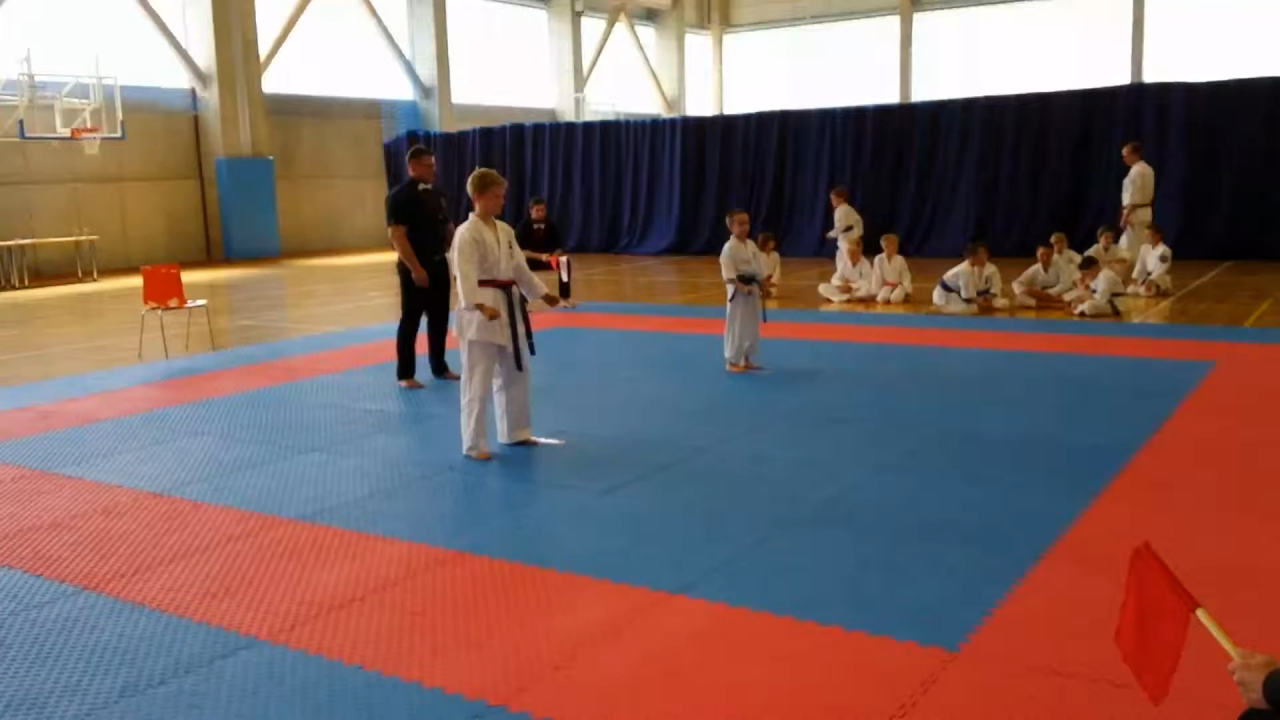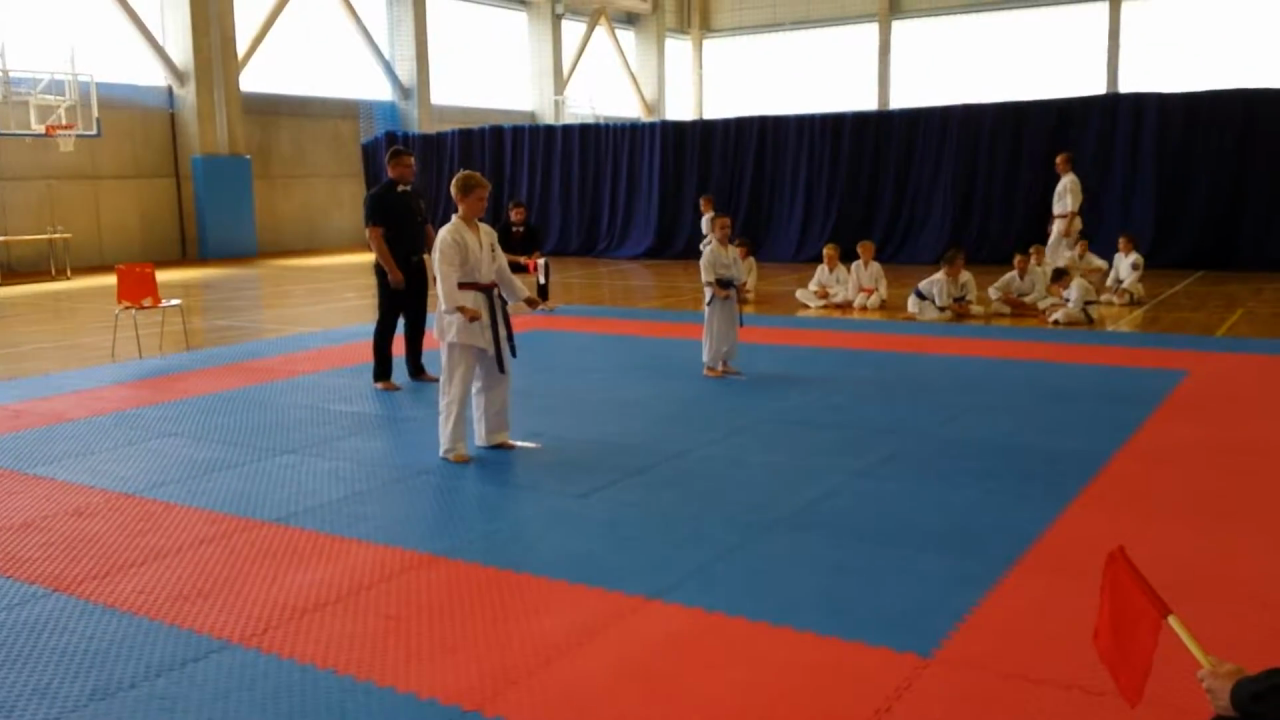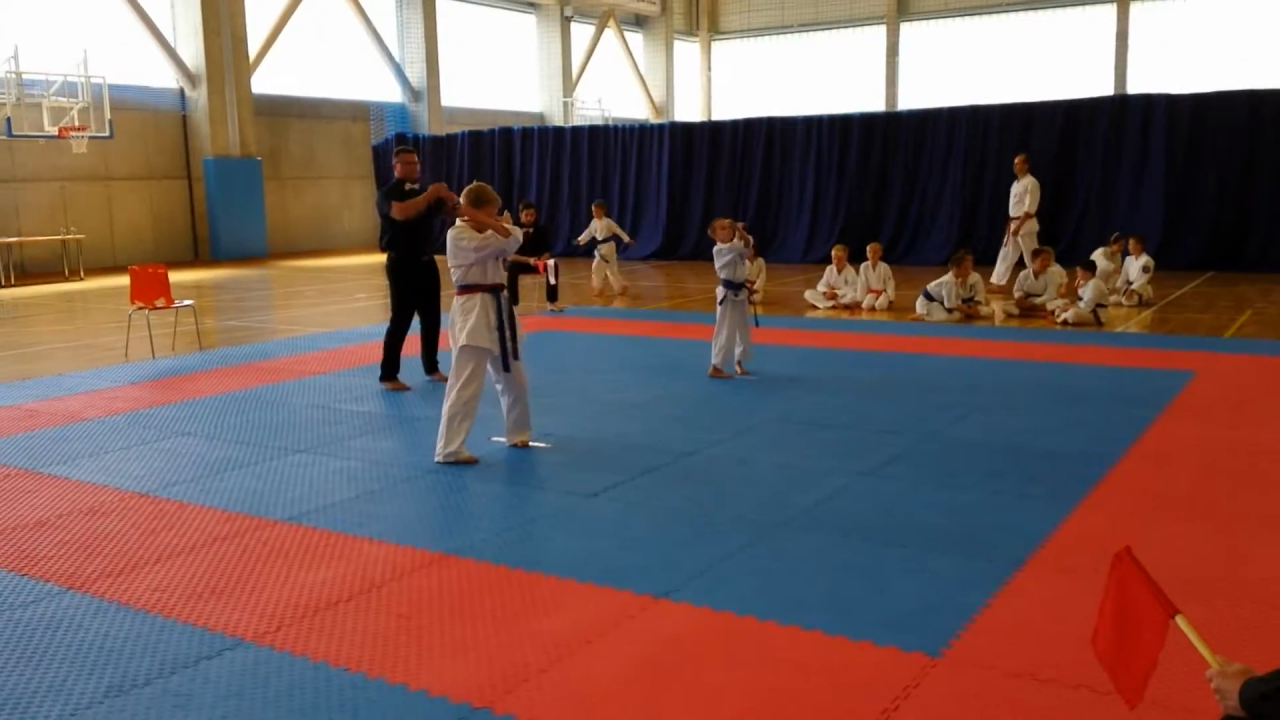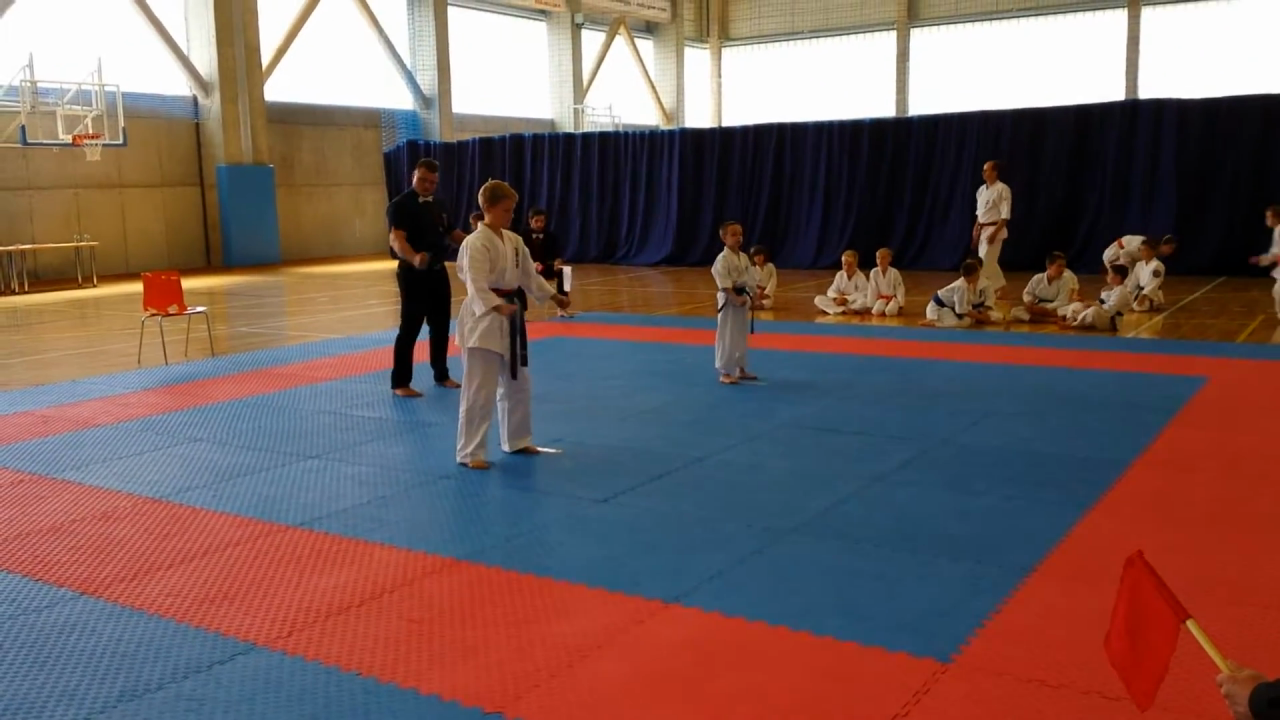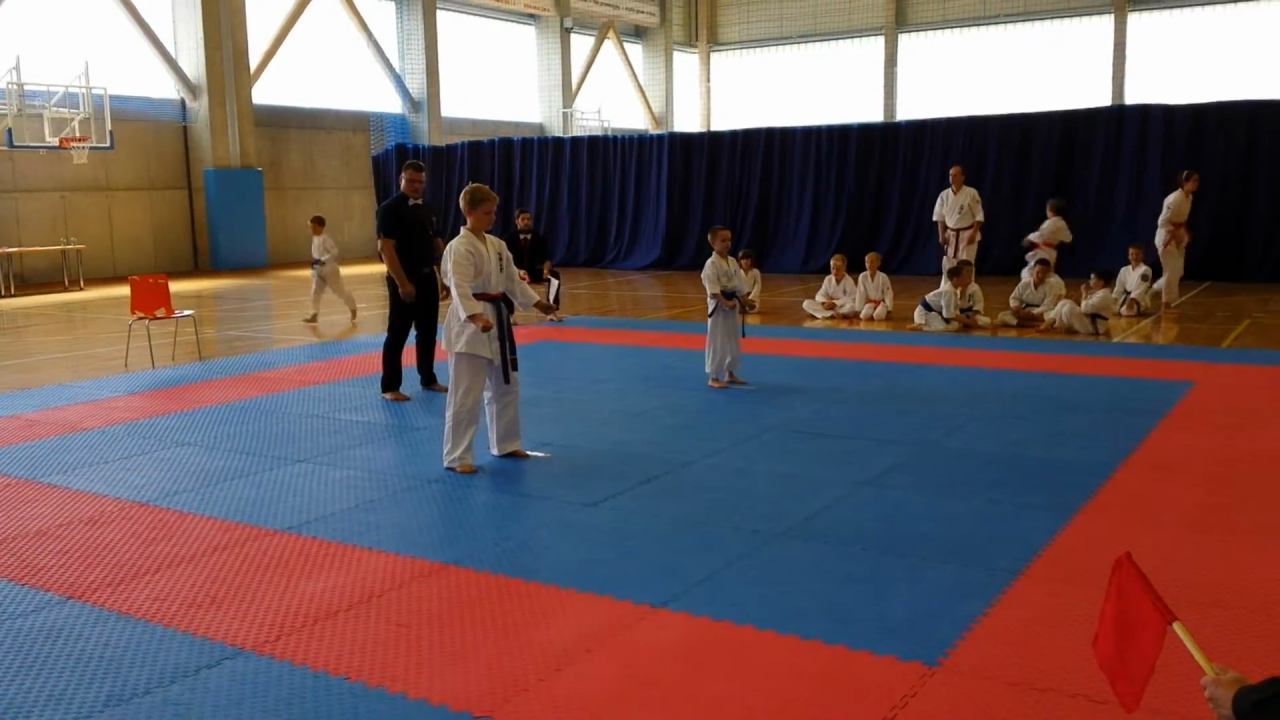
dt=0.7s
person 1, frame 1
left shoulder: (505, 231)
right shoulder: (467, 233)
left elbow: (520, 268)
right elbow: (466, 275)
left wrist: (542, 293)
right wrist: (480, 305)
left hip: (509, 305)
right hip: (480, 311)
left knee: (515, 374)
right knee: (478, 381)
left ankle: (515, 432)
right ankle: (474, 444)
person 1, frame 2
left shoulder: (487, 233)
right shoulder: (449, 235)
left elbow: (501, 271)
right elbow: (446, 277)
left wrist: (523, 296)
right wrist: (461, 308)
left hip: (490, 309)
right hip: (462, 313)
left knee: (495, 377)
right knee: (457, 383)
left ankle: (492, 435)
right ankle: (452, 446)
person 1, frame 3
left shoulder: (487, 234)
right shoulder: (458, 235)
left elbow: (514, 239)
right elbow: (499, 243)
left wrist: (490, 223)
right wrist: (485, 224)
left hip: (496, 310)
right hip: (472, 313)
left knee: (513, 378)
right knee: (466, 384)
left ankle: (518, 432)
right ankle: (449, 449)
person 1, frame 4
left shoulder: (513, 240)
right shoulder: (477, 242)
left elbow: (530, 275)
right elbow: (476, 283)
left wrist: (552, 295)
right wrist: (498, 307)
left hip: (509, 317)
right hip: (483, 316)
left knee: (517, 384)
right knee: (480, 389)
left ankle: (516, 440)
right ankle: (470, 452)
person 1, frame 5
left shoulder: (497, 245)
right shoulder: (460, 248)
left elbow: (512, 281)
right elbow: (460, 288)
left wrist: (538, 303)
right wrist: (476, 318)
left hip: (497, 320)
right hip: (469, 324)
left knee: (506, 387)
right knee: (466, 393)
left ankle: (505, 443)
right ankle: (457, 457)
person 2, frame 1
left shoulder: (435, 194)
right shoulder: (400, 196)
left elbow: (448, 229)
right elbow: (396, 236)
right wrist: (415, 269)
left hip: (439, 264)
right hip: (414, 267)
left knee: (440, 318)
right knee: (411, 320)
left ankle: (439, 367)
right ankle: (405, 374)
person 2, frame 2
left shoulder: (414, 195)
right shoulder: (378, 196)
left elbow: (427, 230)
right elbow: (374, 237)
right wrist: (391, 270)
left hip: (416, 265)
right hip: (392, 268)
left knee: (417, 320)
right knee: (387, 322)
left ankle: (416, 369)
right ankle: (381, 376)
person 2, frame 3
left shoulder: (423, 191)
right shoulder: (388, 193)
left elbow: (453, 211)
right elbow: (401, 213)
left wrist: (446, 196)
right wrist: (429, 196)
left hip: (426, 262)
right hip: (402, 264)
left knee: (432, 316)
right knee: (401, 319)
left ankle: (432, 367)
right ankle: (389, 375)
person 2, frame 4
left shoulder: (437, 206)
right shoulder: (400, 205)
left elbow: (452, 234)
right elbow: (396, 240)
right wrist: (414, 258)
left hip: (437, 272)
right hip: (413, 274)
left knee: (440, 325)
right knee: (409, 327)
left ankle: (441, 375)
right ankle: (400, 382)
person 2, frame 5
left shoulder: (426, 209)
right shoulder: (390, 209)
left elbow: (436, 243)
right elbow: (385, 249)
right wrist: (402, 283)
left hip: (427, 277)
right hip: (404, 280)
left knee: (428, 331)
right knee: (398, 333)
left ankle: (428, 379)
right ankle: (390, 387)
